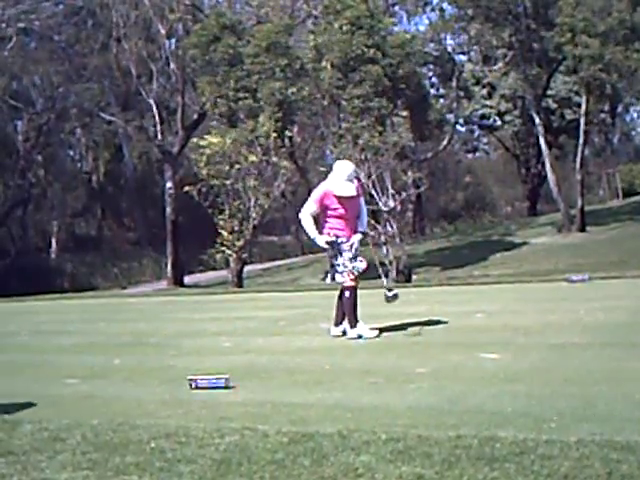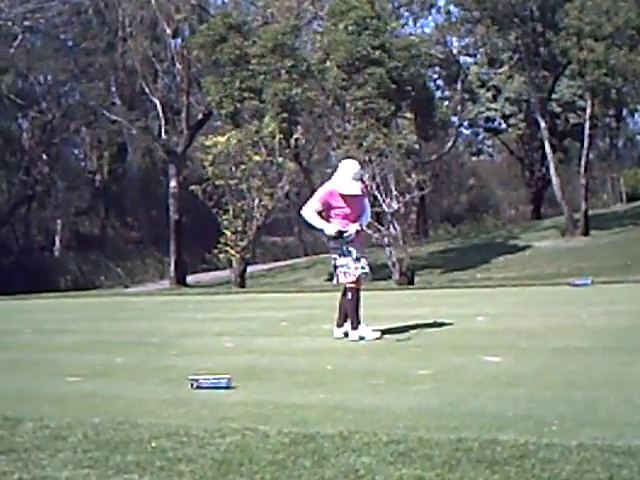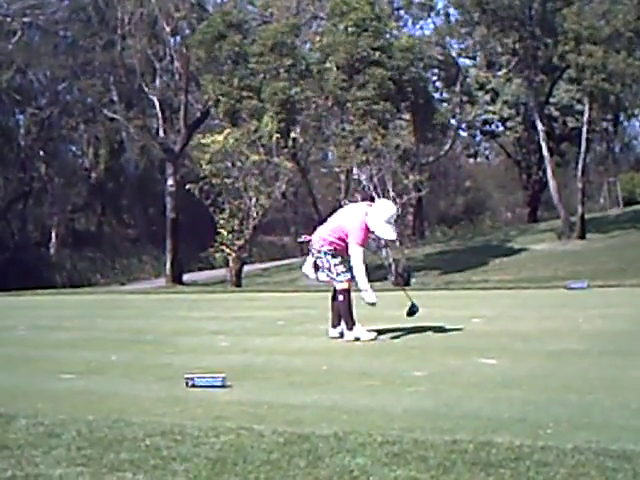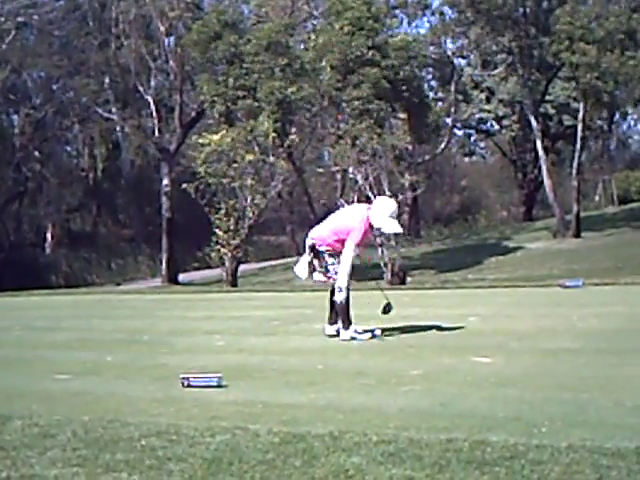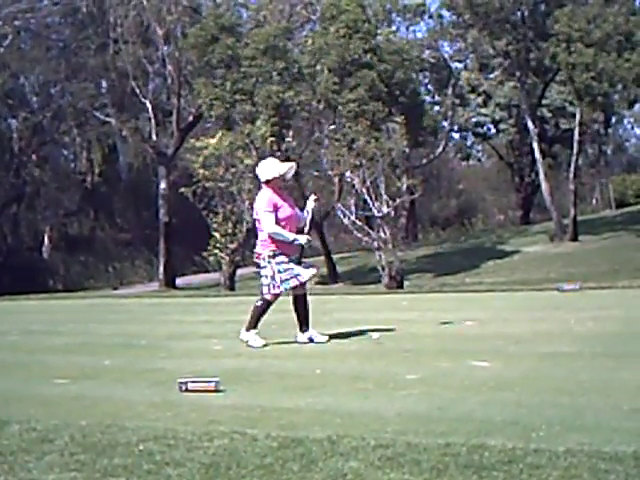
dt=1s
person 1, frame 1
left shoulder: (355, 185)
right shoulder: (323, 191)
left elbow: (362, 210)
right elbow: (305, 214)
left wrist: (359, 233)
right wrist: (316, 237)
left hip: (352, 240)
right hip: (336, 241)
left knee: (349, 281)
right knee: (350, 280)
left ankle: (338, 325)
right ankle: (354, 326)
person 1, frame 2
left shoulder: (360, 188)
right shoulder: (328, 191)
left elbow: (366, 211)
right elbow: (307, 210)
left wrist: (358, 225)
right wrist: (325, 226)
left hip: (356, 241)
right hip: (340, 243)
left knee: (353, 283)
right knee: (352, 282)
left ankle: (340, 327)
right ankle: (356, 328)
person 1, frame 3
left shoulder: (370, 209)
right shoulder: (359, 227)
right elbow: (357, 262)
left wrist: (368, 242)
right wrist: (366, 290)
left hip: (336, 246)
right hip: (325, 246)
left knee: (341, 285)
right knee: (343, 284)
left ankle: (335, 327)
right ankle: (351, 330)
person 1, frame 4
left shoulder: (367, 210)
right shoulder: (361, 226)
right elbow: (347, 258)
right wrist: (342, 288)
left hip: (325, 242)
right hip: (322, 246)
left knee: (339, 281)
right knee: (340, 282)
left ankle: (332, 326)
right ankle: (347, 329)
person 1, frame 5
left shoulder: (283, 196)
right shoulder: (265, 198)
left elbow: (299, 221)
right elbow: (270, 228)
left wrist: (309, 209)
right wrist: (295, 238)
left hip: (287, 253)
right hip: (272, 254)
left knee: (300, 288)
right knee: (272, 294)
left ankle: (305, 332)
right ankle: (249, 331)
